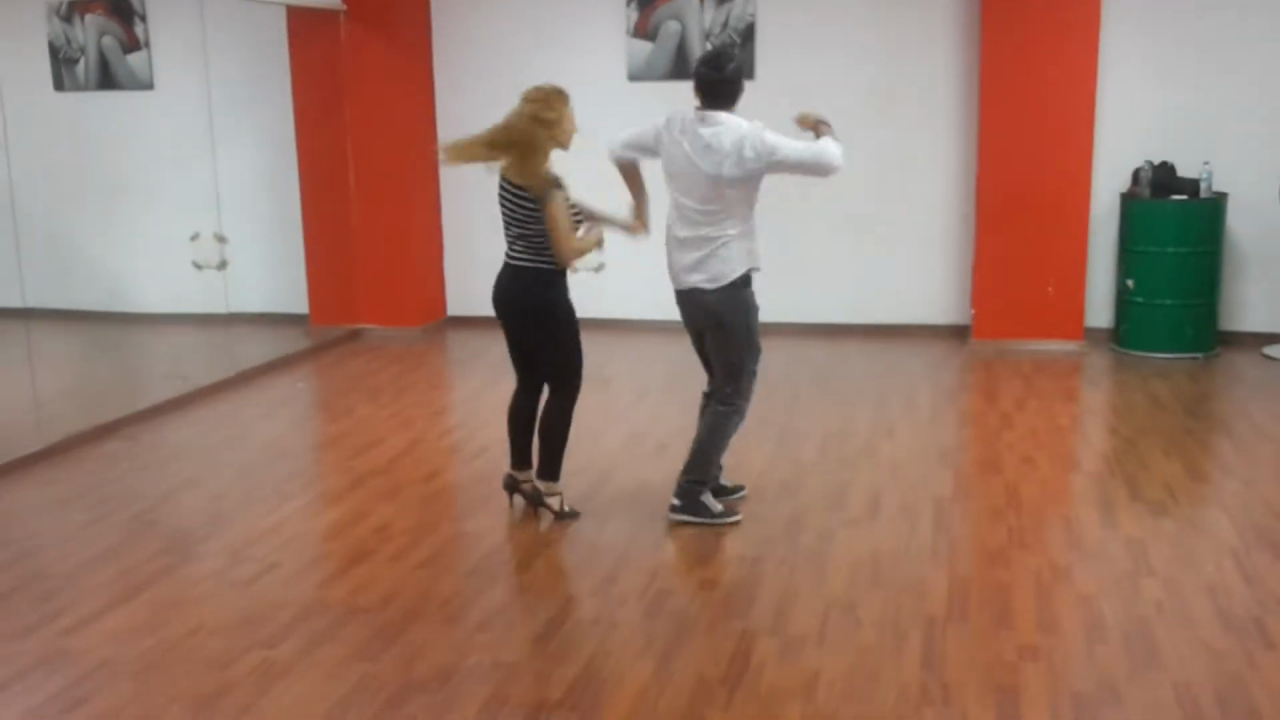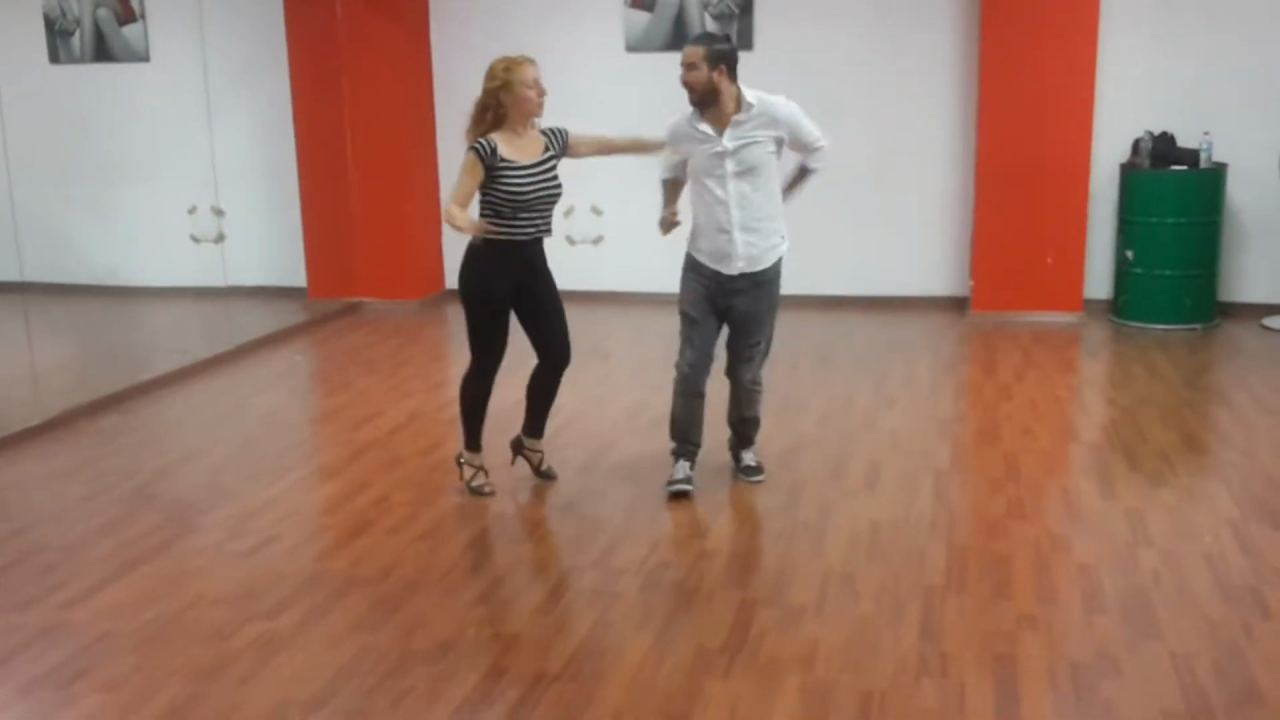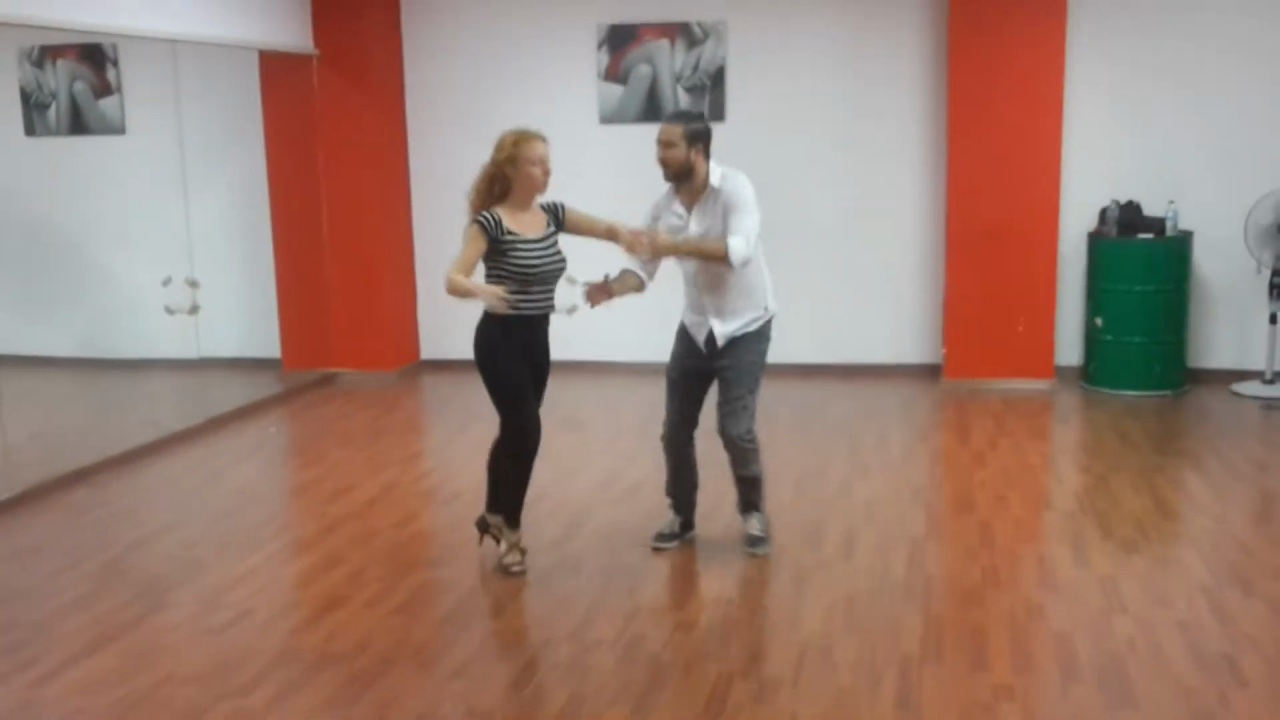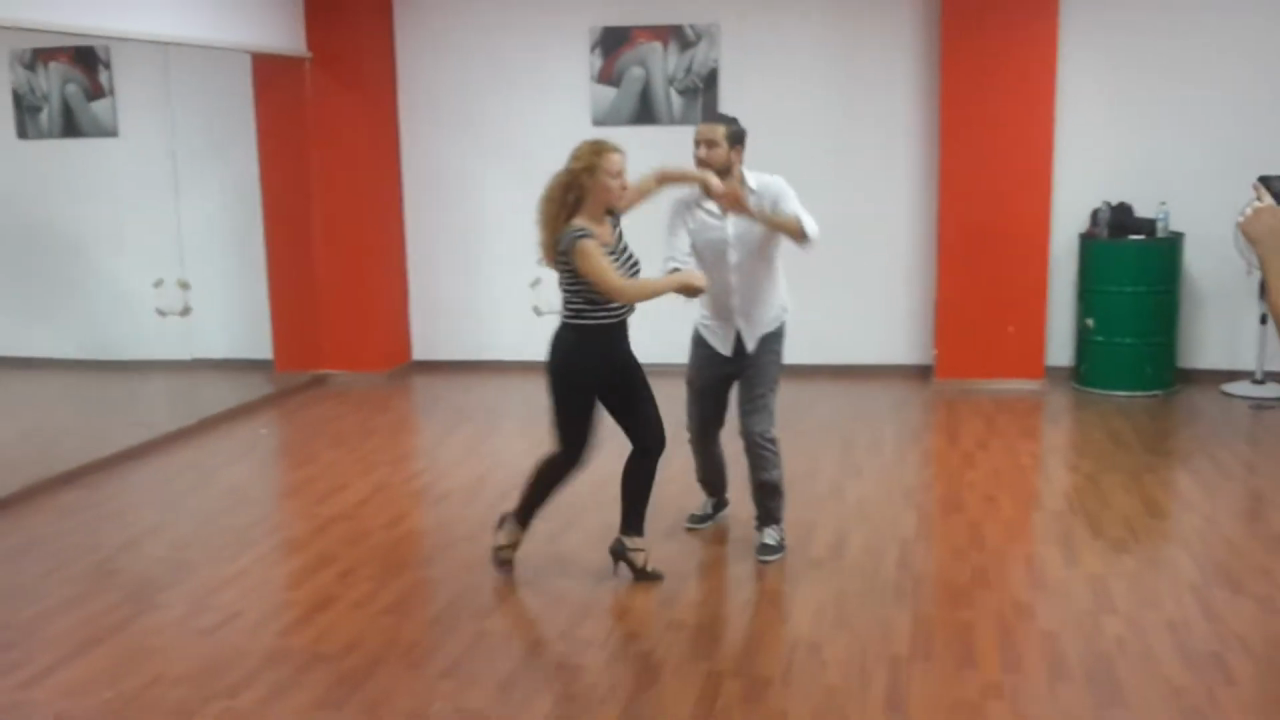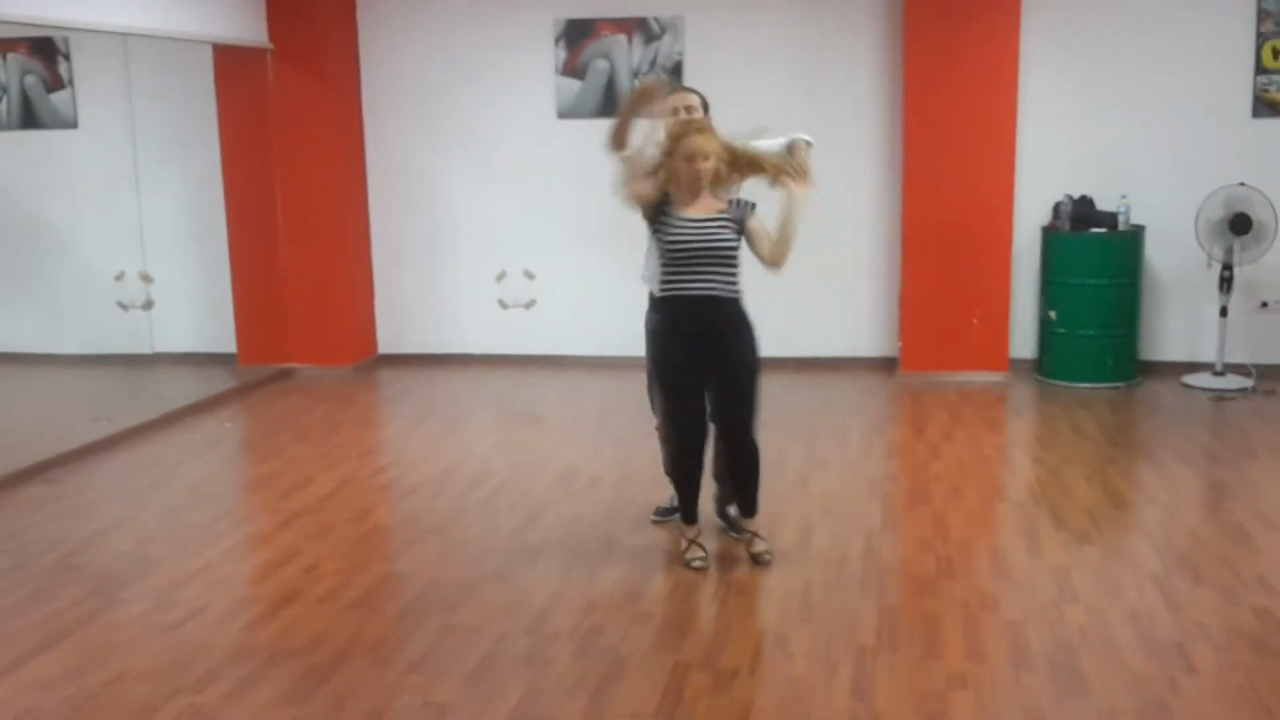
dt=0.5s
person 1, frame 1
left shoulder: (674, 128)
right shoulder: (747, 137)
left elbow: (620, 151)
right elbow: (829, 160)
left wrist: (640, 201)
right wrist: (819, 127)
left hip: (692, 286)
right hip: (725, 287)
left knee: (723, 388)
right knee: (732, 395)
left ankle: (704, 477)
right ankle: (691, 495)
person 1, frame 2
left shoulder: (775, 113)
right shoulder: (681, 131)
left elbow: (818, 149)
left wrist: (783, 193)
right wrist: (668, 208)
left hip: (760, 267)
right hip: (704, 265)
left knee: (746, 371)
right knee: (691, 367)
left ankle: (744, 447)
right ankle: (684, 458)
person 1, frame 3
left shoulder: (734, 187)
right shoulder: (663, 208)
left elbow: (740, 252)
right elbow: (642, 268)
left wrist: (674, 247)
right wrist: (610, 289)
left hip: (744, 328)
right hip: (695, 328)
left knee: (736, 429)
right knee: (676, 431)
left ankle: (753, 513)
right ankle: (682, 516)
person 1, frame 4
left shoulder: (771, 190)
right shoulder: (685, 206)
left elbow: (807, 232)
right elbow: (679, 264)
left wrist: (752, 211)
left hip: (763, 332)
right hip: (712, 334)
left knee: (758, 432)
right knee: (702, 429)
left ankle: (771, 524)
right ankle: (715, 497)
person 1, frame 5
right shoulder: (651, 162)
left elbow: (792, 144)
right elbow: (618, 145)
left wrist: (798, 157)
right wrist: (633, 107)
left ankle: (729, 501)
right ankle: (682, 491)
person 2, frame 1
left shoulder: (515, 171)
right shoulder: (545, 182)
right elbow: (571, 246)
left wrist: (611, 220)
right wrist: (589, 237)
left hip: (517, 290)
right hip: (539, 294)
left knee: (531, 384)
right knee: (565, 386)
left ankle: (520, 473)
right ankle: (547, 486)
person 2, frame 2
left shoulder: (553, 141)
right shoulder: (484, 149)
left elbow: (614, 146)
right elbow: (453, 205)
left wrist: (666, 143)
right wrist: (462, 220)
left hip: (532, 264)
right hip: (489, 266)
left knee: (556, 356)
right knee: (486, 363)
left ankle: (530, 440)
right ankle: (471, 456)
person 2, frame 3
left shoulder: (553, 214)
right shoulder: (489, 222)
left elbow: (605, 229)
right elbow: (454, 279)
right wrist: (484, 292)
left hip: (535, 337)
right hip: (499, 340)
left knee: (516, 434)
right knee: (523, 433)
left ankle: (495, 514)
right ankle: (504, 531)
person 2, frame 4
left shoulder: (609, 215)
right shoulder: (578, 236)
left elbow: (656, 179)
right elbow: (621, 291)
left wrist: (700, 177)
right wrist: (680, 280)
left hip: (612, 349)
right hip: (578, 353)
left knee: (651, 440)
right knee: (572, 453)
left ankle: (630, 541)
right ankle: (515, 524)
person 2, frame 5
left shoulder: (738, 210)
right shoulder: (659, 205)
left elbow: (774, 256)
right elbow: (632, 184)
left wrist: (791, 195)
left hip: (728, 328)
right hip: (677, 329)
left knee: (736, 431)
right knee: (684, 433)
left ankle: (749, 522)
right ankle: (692, 526)
